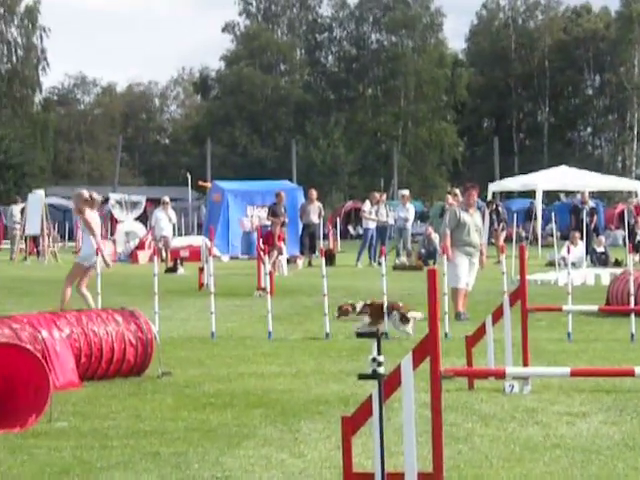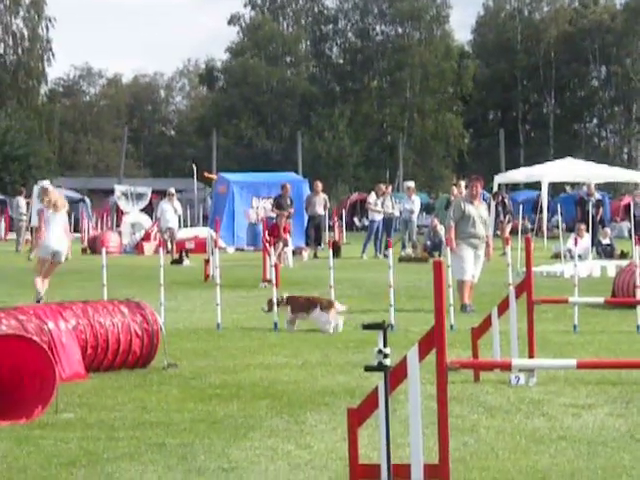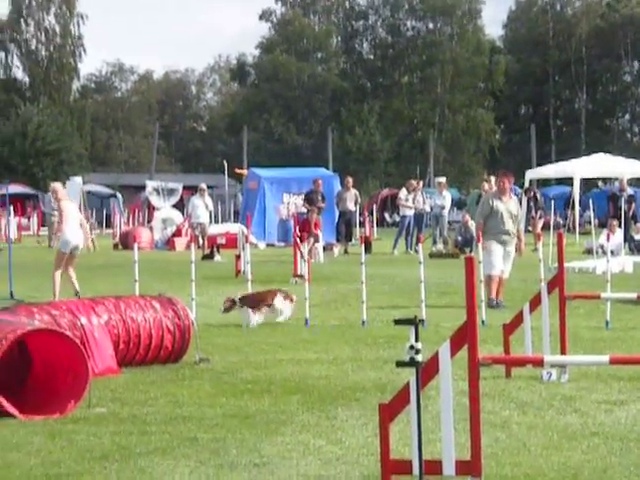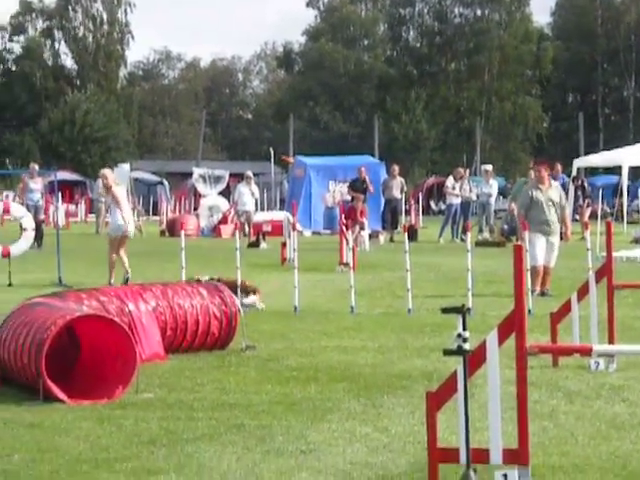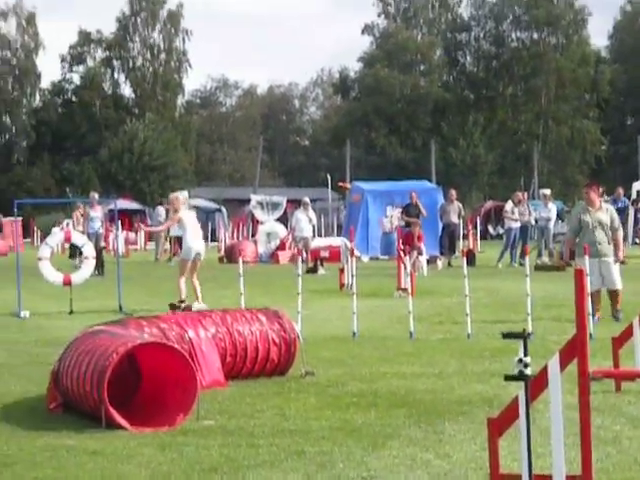
dt=0.4s
person 1, frame 1
left shoulder: (478, 214)
right shoulder: (455, 210)
left elbow: (480, 235)
right elbow: (446, 230)
left wrist: (483, 253)
right wrist: (447, 248)
left hip: (474, 253)
right hip: (459, 252)
left knee: (468, 285)
right knee: (459, 283)
left ankle: (463, 311)
right ankle: (458, 311)
person 1, frame 2
left shoulder: (484, 205)
right shoulder: (460, 202)
left elbow: (487, 227)
right elbow: (451, 222)
left wrist: (489, 245)
right wrist: (451, 240)
left hip: (479, 246)
right hip: (464, 244)
left knee: (473, 277)
right knee: (464, 275)
left ankle: (469, 303)
right ankle: (464, 304)
person 1, frame 3
left shoulder: (514, 200)
right shoulder: (489, 198)
left elbow: (519, 222)
right elbow: (480, 219)
left wrist: (521, 241)
right wrist: (479, 237)
left hip: (510, 242)
right hip: (493, 240)
left knee: (503, 273)
right knee: (493, 271)
left ankle: (499, 299)
right ankle: (491, 299)
person 1, frame 4
left shoulder: (557, 187)
right shoulder: (529, 189)
left elbow: (564, 209)
right elbow: (521, 210)
left wrist: (567, 227)
left hip: (553, 231)
right hip: (536, 231)
left knee: (549, 263)
right knee: (537, 262)
left ankle: (545, 288)
right ankle: (535, 289)
person 1, frame 5
left shoulder: (609, 209)
right shoulder: (579, 211)
left elbow: (617, 230)
right elbow: (571, 233)
left wrist: (619, 249)
right wrist: (567, 250)
left hip: (608, 253)
right hip: (587, 254)
left knee: (614, 284)
right knee: (593, 286)
left ankle: (616, 309)
right ankle: (595, 314)
person 2, frame 1
left shoulder: (85, 216)
right shoulder: (94, 213)
left elbow: (96, 236)
left wrist: (104, 256)
left hip: (88, 253)
right hip: (95, 254)
left knee: (68, 282)
right knee: (80, 287)
person 2, frame 2
left shoulder: (43, 210)
right shoulder: (62, 209)
left elbow: (41, 231)
right elbow: (67, 231)
left wrist: (35, 248)
right wrist: (69, 249)
left hip: (48, 244)
right hip: (62, 246)
left knee: (38, 276)
right knee: (46, 277)
left ankle: (39, 294)
right ankle: (39, 298)
person 2, frame 3
left shoulder: (61, 204)
right shoulder: (73, 204)
left elbow: (61, 225)
right elbow: (84, 223)
right wrist: (88, 239)
left hip: (67, 238)
right hip: (79, 238)
left knee: (57, 269)
right knee: (68, 267)
left ankle: (55, 298)
right ankle: (76, 289)
person 2, frame 4
left shoulder: (113, 190)
right shoulder: (121, 188)
left elbow: (122, 208)
left wrist: (127, 225)
left hip: (118, 223)
right hip: (128, 223)
left knee: (112, 252)
right knee: (120, 250)
left ankle: (111, 280)
right ankle: (127, 271)
person 2, frame 5
left shoulder: (178, 214)
right shoulder: (191, 213)
left elbow: (163, 228)
right elbow: (199, 230)
left wrist: (147, 229)
left hip: (189, 246)
right hip: (200, 245)
left knee: (181, 277)
right knee: (193, 276)
left ankle: (182, 302)
right ankle: (199, 303)
